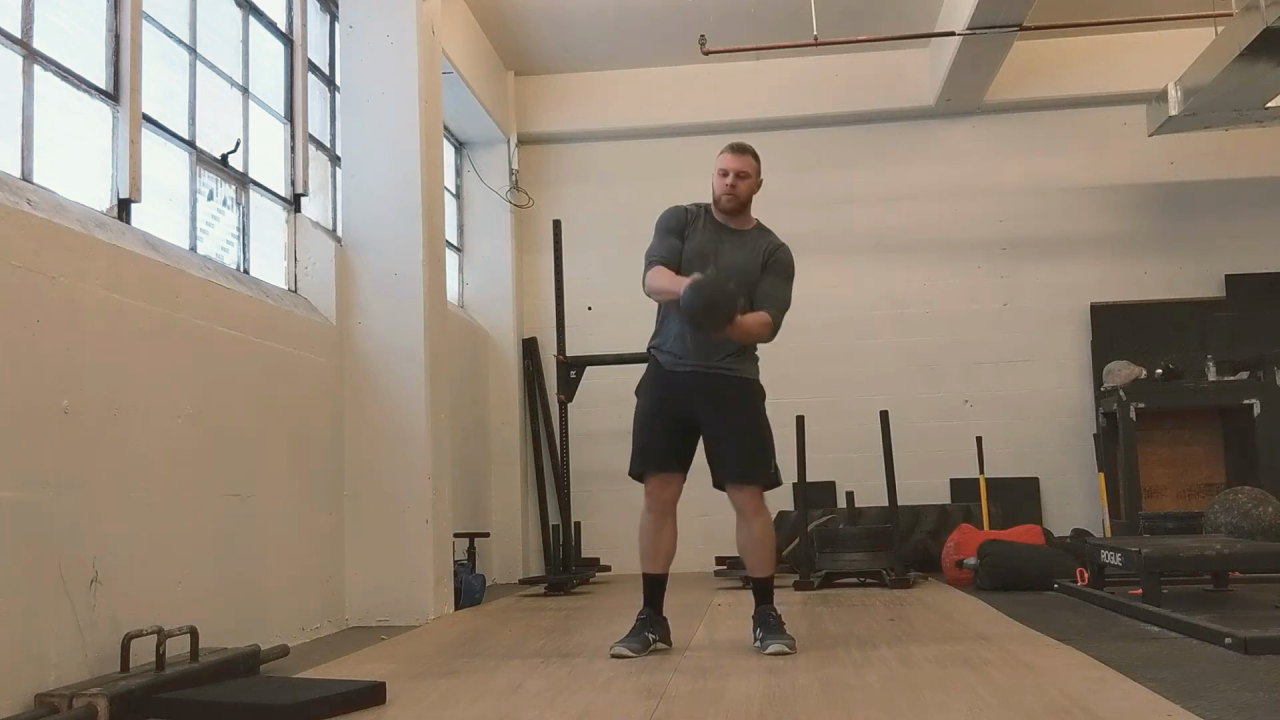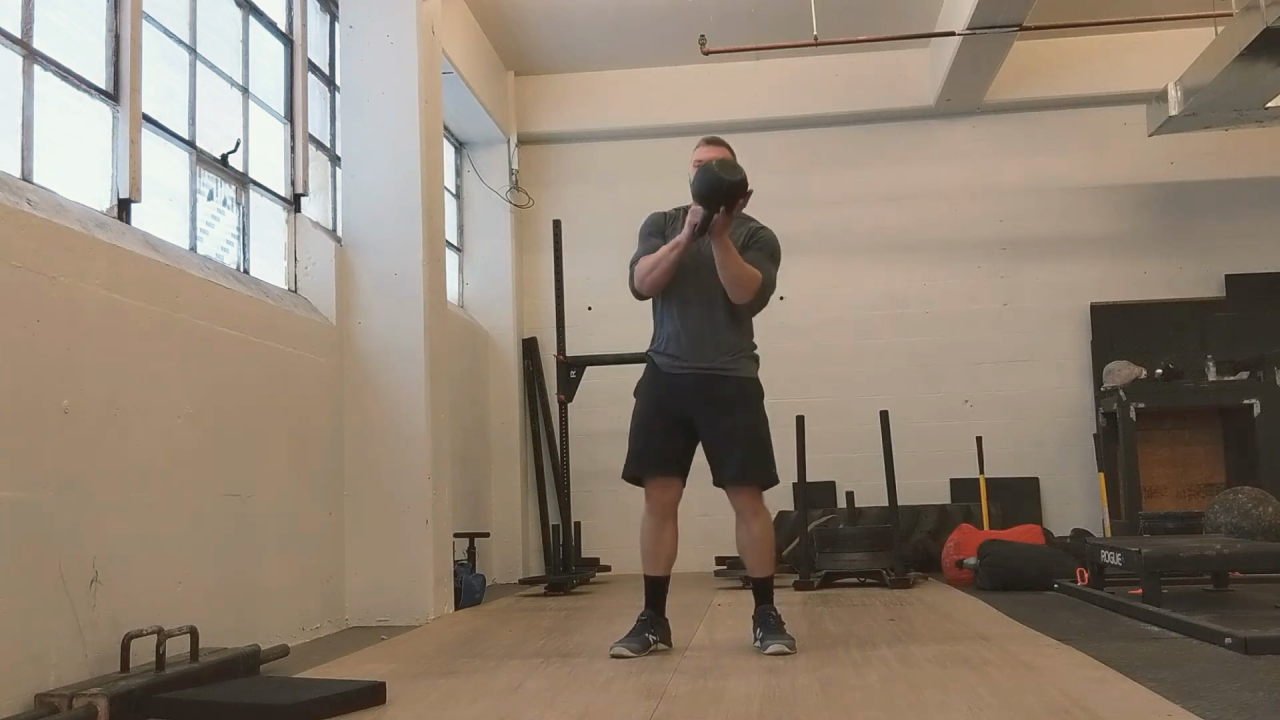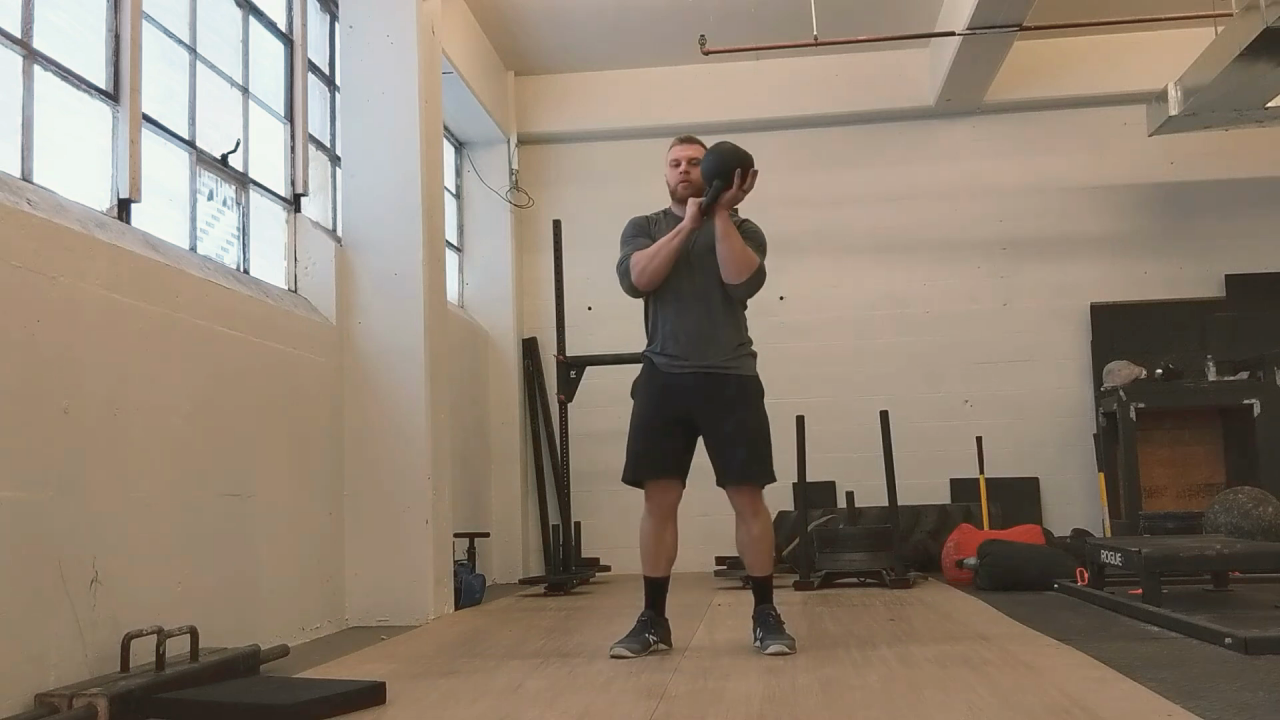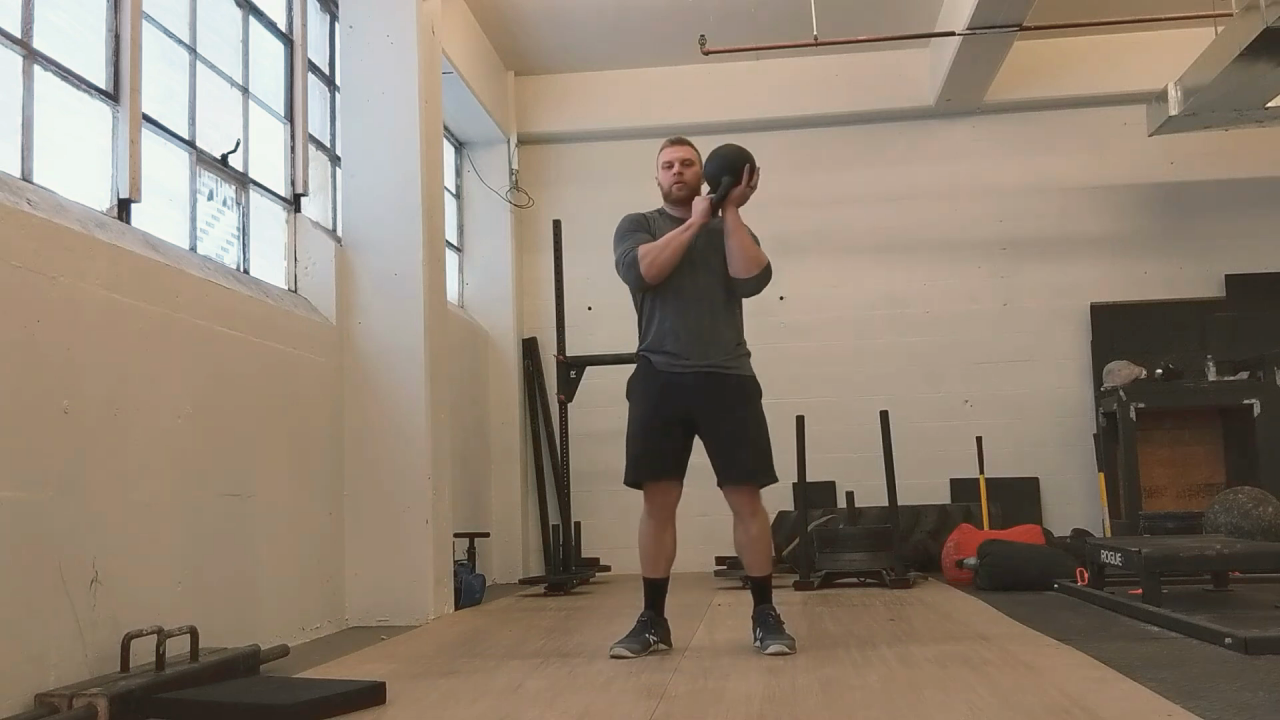
dt=0.2s
person 1, frame 1
left shoulder: (773, 251)
right shoulder: (679, 220)
left elbow: (769, 322)
right elbow: (652, 277)
left wrist: (732, 324)
right wrist: (682, 284)
left hip: (732, 381)
right hip: (669, 374)
left knee: (749, 498)
right knee: (658, 495)
left ankle: (766, 616)
right ankle: (652, 619)
person 1, frame 2
left shoulder: (757, 236)
right shoulder: (661, 224)
left elbow: (751, 296)
right elbow: (640, 283)
left wrist: (720, 237)
right wrist: (684, 236)
left hip: (731, 381)
right hip: (665, 378)
left knee: (748, 498)
right knee: (659, 498)
left ankle: (766, 616)
right ankle: (653, 620)
person 1, frame 3
left shoulder: (742, 229)
right shoulder: (644, 227)
left elbow: (743, 282)
right elbow: (636, 279)
left wrist: (720, 215)
right wrist: (686, 224)
left hip: (730, 379)
right hip: (663, 379)
left knee: (748, 497)
right knee: (659, 499)
left ankle: (765, 615)
right ankle: (653, 620)
person 1, frame 4
left shoulder: (735, 231)
right shoulder: (637, 225)
left elbow: (752, 280)
right elbow: (640, 271)
left wrist: (729, 212)
right wrist: (693, 221)
left hip: (726, 378)
right hip: (659, 379)
left knee: (745, 497)
right knee: (657, 500)
left ankle: (765, 615)
right ankle: (653, 620)
